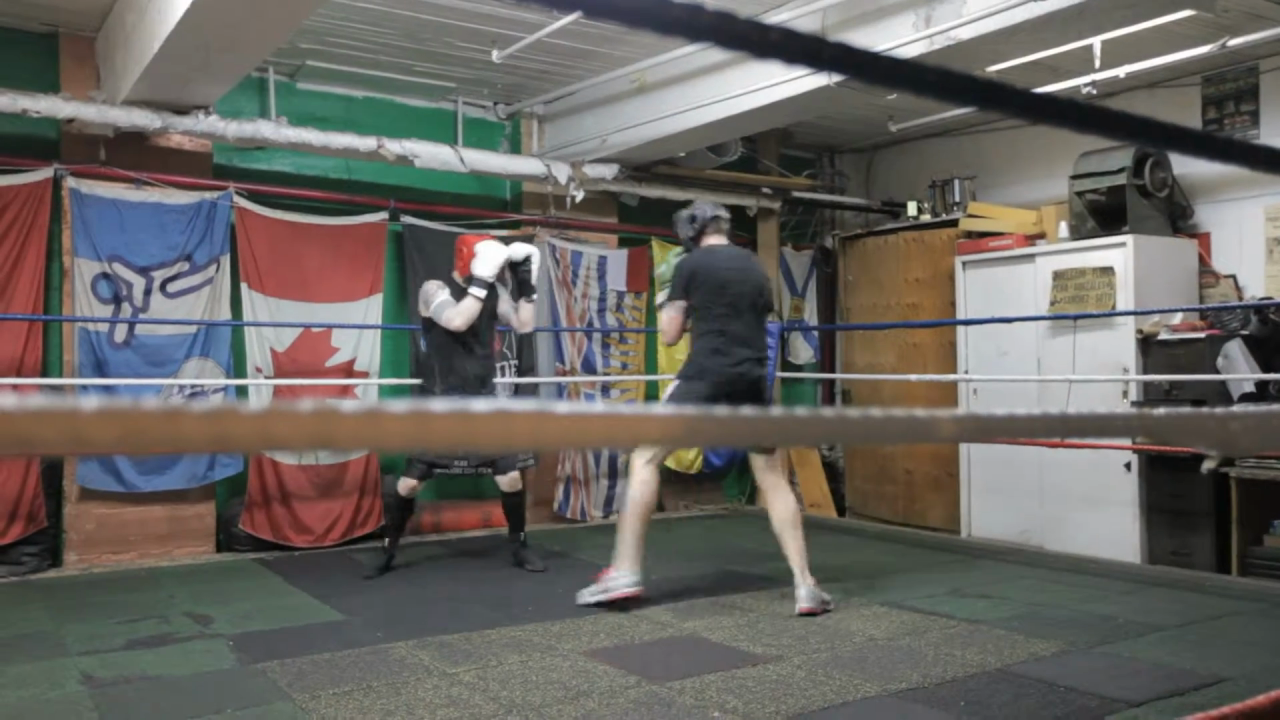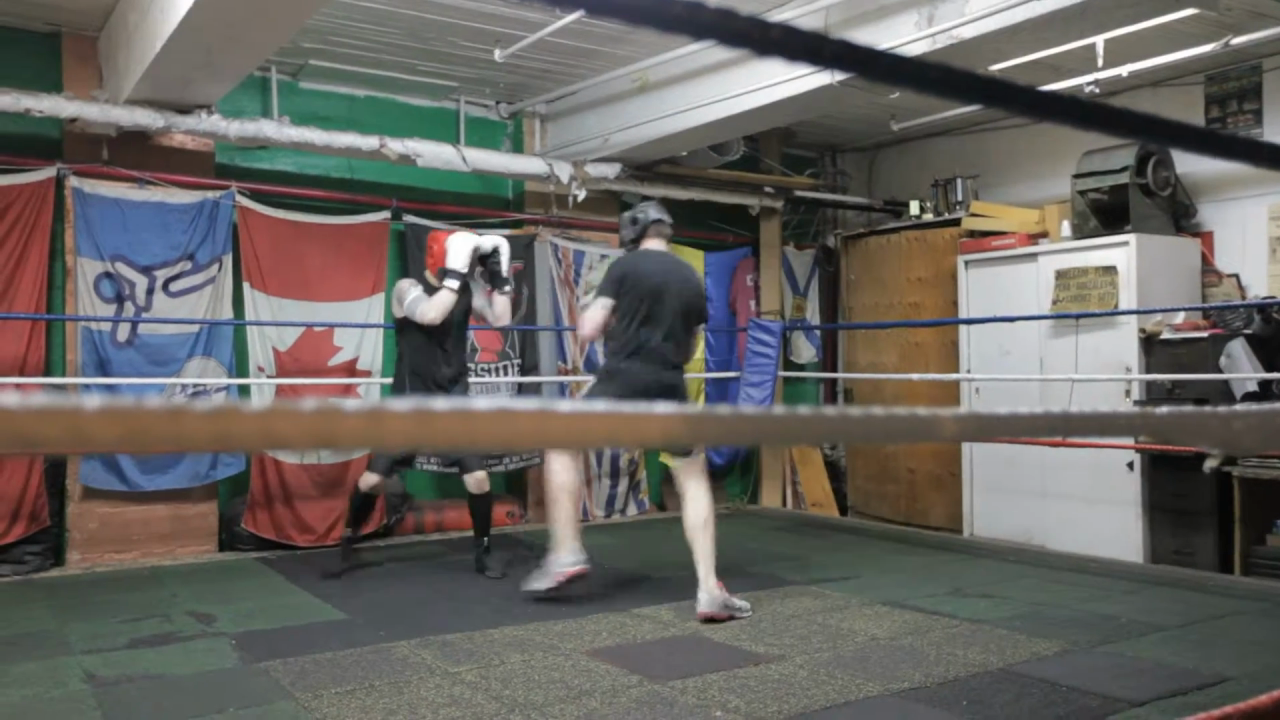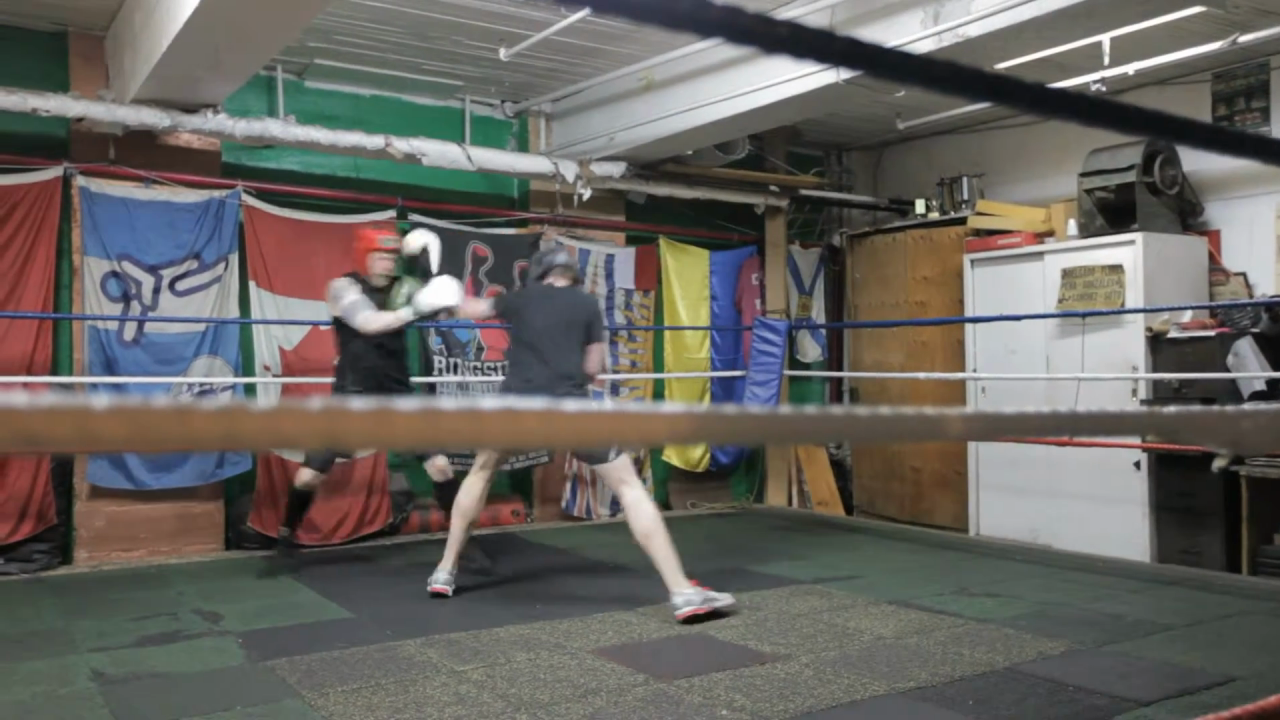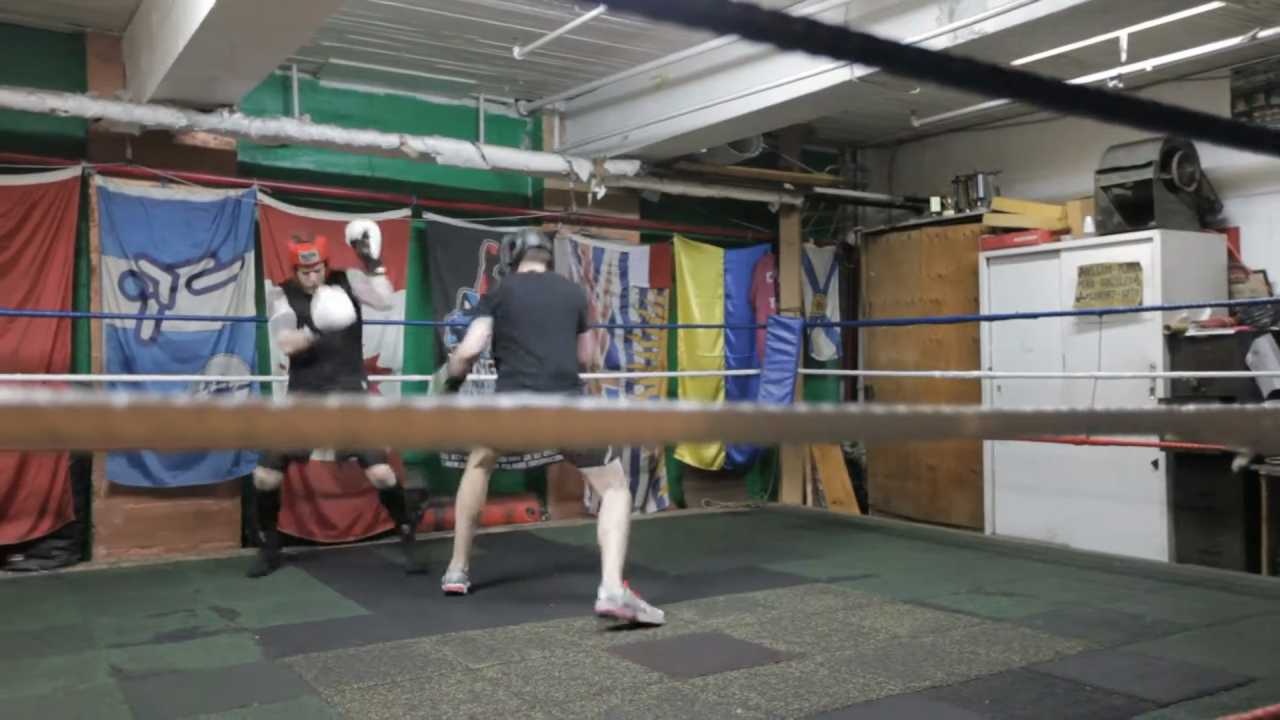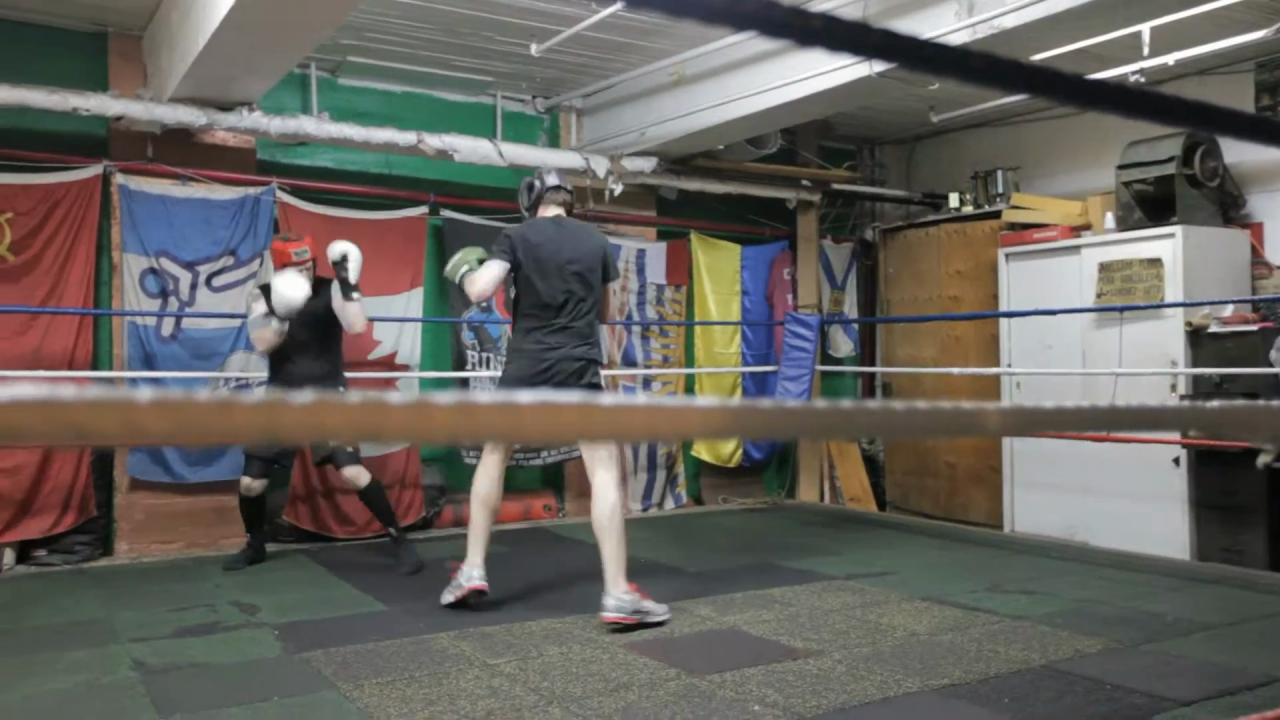
dt=0.3s
person 1, frame 1
left shoulder: (691, 265)
right shoulder: (757, 268)
left elbow: (669, 334)
left wrist: (669, 296)
left hip: (703, 378)
right hip: (751, 382)
left knee: (645, 459)
right knee: (773, 479)
left ankle: (622, 574)
right ankle: (805, 586)
person 1, frame 2
left shoulder: (623, 266)
right shoulder: (692, 279)
left elbow: (588, 331)
left wrist: (592, 302)
left hip: (620, 381)
right hip: (667, 388)
left knee: (561, 450)
right knee: (694, 482)
left ankle: (566, 553)
right ankle: (710, 590)
person 1, frame 3
left shoulder: (521, 296)
right shoulder: (588, 304)
left elbow: (470, 309)
right elbow: (593, 369)
left wrist: (444, 298)
left knee: (481, 469)
right knee: (630, 488)
left ankle: (445, 571)
right ankle: (681, 590)
person 1, frame 4
left shoulder: (500, 292)
right shoulder: (574, 292)
left elbow: (469, 349)
right elbow: (586, 356)
left wrist: (454, 374)
left knee: (479, 465)
right knee: (615, 490)
left ankle: (457, 570)
right ankle: (614, 590)
person 1, frame 5
left shoulder: (516, 236)
right shoulder: (596, 241)
left elbow: (481, 293)
right elbow: (604, 309)
left wrist: (466, 272)
left hip: (525, 366)
right hip: (579, 366)
left knee: (493, 459)
right knee: (604, 473)
left ankle: (472, 570)
right ankle: (618, 594)
person 2, frame 1
left shoulder: (494, 293)
right shoulder: (435, 289)
left elbow: (524, 325)
right elbow: (456, 322)
left wrist: (526, 283)
right wrist: (480, 282)
left hip: (482, 398)
right hip: (440, 400)
left knee: (511, 475)
right knee: (409, 481)
left ankle: (519, 546)
right ankle: (388, 551)
person 2, frame 2
left shoulder: (467, 289)
right shoulder: (408, 288)
left elbow: (501, 319)
right elbow: (431, 315)
left wrist: (499, 276)
right wrist: (455, 274)
left hip: (454, 397)
right hip: (412, 398)
left knee: (477, 476)
right knee: (373, 476)
left ankle: (483, 551)
right ankle: (347, 545)
person 2, frame 3
left shoulder: (402, 285)
right shoulder: (343, 287)
left elbow: (442, 308)
right elbow: (369, 323)
left wrist: (430, 273)
right wrist: (415, 310)
left hip: (397, 391)
right hip: (352, 394)
left knee: (439, 465)
right knee: (308, 476)
right ankle: (287, 541)
person 2, frame 4
left shoulder: (347, 282)
right shoulder: (284, 295)
left elbow: (385, 302)
right elbow: (285, 343)
left wrist: (373, 260)
right wrist: (315, 327)
left hip: (349, 391)
right hip: (304, 395)
left knee: (379, 469)
right knee: (265, 475)
left ankle: (408, 540)
right ankle: (269, 549)
person 2, frame 5
left shoulder: (329, 289)
right shoulder: (263, 296)
left elbow: (357, 327)
right elbow: (261, 344)
left wrist: (348, 284)
right wrist: (282, 316)
left knee: (351, 471)
right knee: (250, 483)
left ankle: (399, 541)
right ankle: (255, 544)
